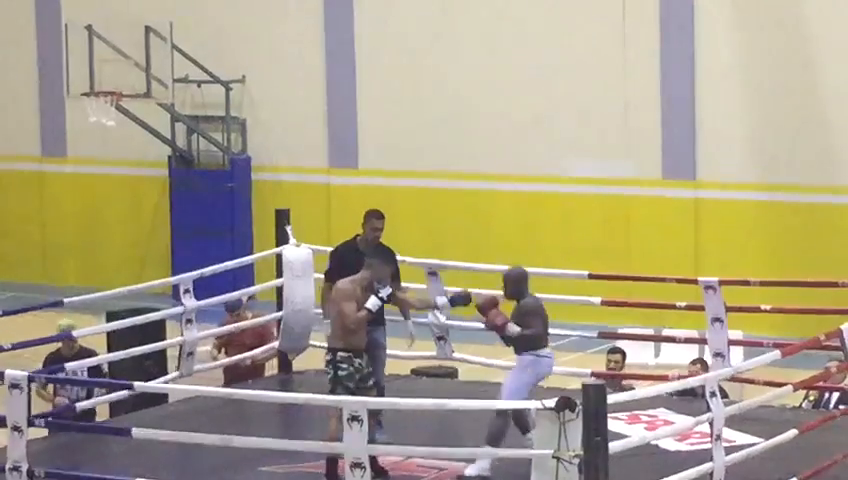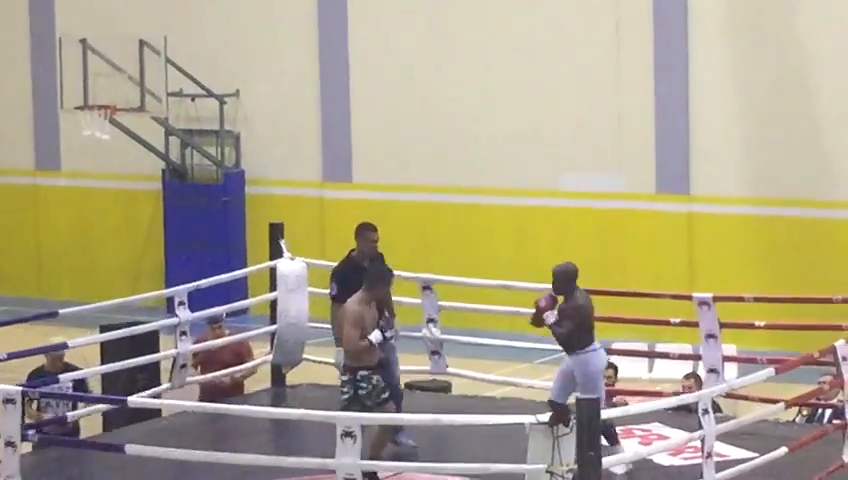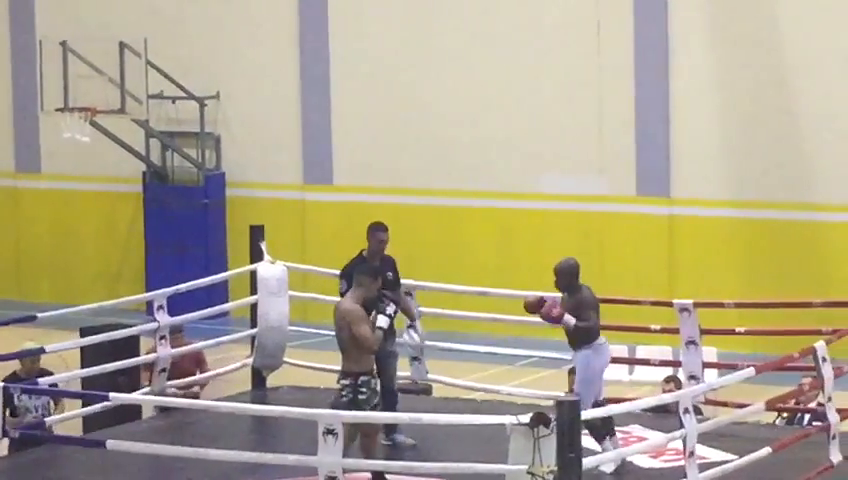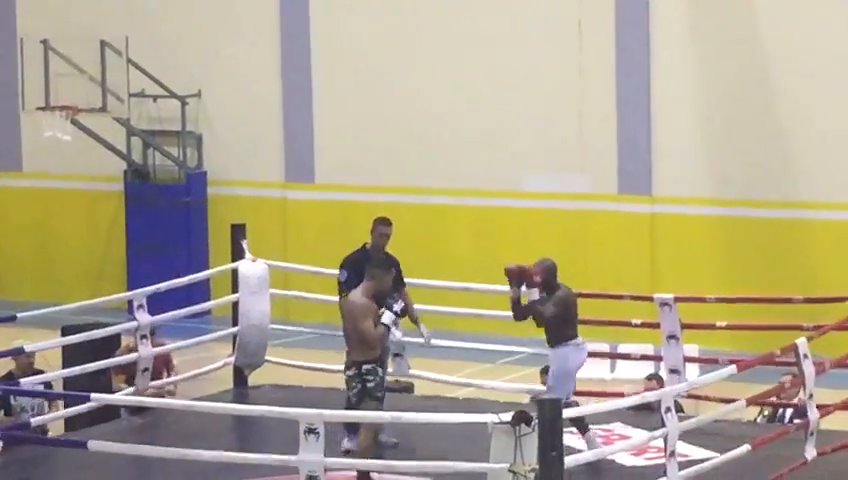
dt=0.4s
person 1, frame 1
left shoulder: (387, 254)
right shoulder: (342, 253)
left elbow: (396, 289)
right elbow: (327, 287)
left wrist: (408, 320)
right wrist: (329, 321)
left hip: (376, 324)
left knee: (377, 380)
left ankle: (375, 426)
person 1, frame 2
left shoulder: (378, 260)
right shoulder: (343, 271)
right elbow: (336, 310)
left wrist: (393, 317)
right wrist: (339, 347)
left knee: (393, 383)
left ankle: (396, 431)
person 1, frame 3
left shoulder: (389, 263)
right shoulder: (352, 269)
left elbow: (399, 295)
left wrist: (415, 321)
left hip: (387, 335)
left knee: (390, 387)
left ankle: (391, 432)
person 1, frame 4
left shoulder: (391, 261)
right shoulder: (353, 261)
left elbow: (402, 294)
right elbow: (344, 299)
left wrist: (419, 323)
right ankle: (350, 434)
person 2, frame 1
left shoulder: (379, 289)
right shoulder: (344, 288)
left elbow: (413, 303)
right elbow: (353, 323)
left wrist: (447, 301)
right wrist: (377, 300)
left hip: (360, 355)
right hip: (340, 358)
left ankle: (369, 460)
person 2, frame 2
left shoulder: (371, 305)
right shoulder: (353, 310)
right elbow: (351, 348)
left wrist: (378, 354)
right wrist: (379, 335)
left hip: (373, 373)
right hip: (357, 377)
left knee: (390, 423)
person 2, frame 3
left shoulder: (349, 305)
right shoulder: (352, 310)
right elbow: (372, 345)
left wrist: (380, 316)
right wrist: (385, 319)
left hip: (364, 377)
right hip: (356, 381)
left knee: (371, 429)
right knee: (347, 436)
person 2, frame 4
left shoulder: (363, 297)
right shoulder: (360, 302)
right elbow: (373, 340)
left wrist: (387, 313)
right wrist: (390, 314)
left hip: (371, 367)
right hip: (363, 370)
left knee: (373, 426)
right knee: (371, 428)
person 3, frame 1
left shoulder: (529, 306)
right shoulder: (523, 305)
left elbow: (537, 336)
right elbow: (509, 340)
left wrist: (509, 328)
right wrist: (496, 324)
left hip: (534, 361)
right hip: (532, 360)
left knee: (503, 410)
right knee: (510, 401)
right ankle: (533, 441)
person 3, frame 2
left shoulder: (578, 305)
right shoulder: (573, 296)
left elbow: (562, 338)
right elbow: (562, 323)
left wrist: (546, 317)
right wrist: (546, 316)
left hip: (587, 359)
right hip: (576, 358)
right knee: (555, 402)
person 3, frame 3
left shoulder: (585, 297)
right shoulder: (568, 294)
left elbow: (591, 327)
right elbow: (562, 318)
left wrist: (565, 319)
right wrist: (543, 310)
left hip: (592, 353)
right hip: (585, 353)
left knee: (580, 407)
right knee: (596, 402)
left ankle: (610, 453)
right ankle: (614, 448)
person 3, frame 4
left shoulder: (562, 296)
right shoulder: (546, 294)
left elbow: (543, 319)
right elbow: (519, 316)
left wrist: (533, 290)
right wrist: (515, 288)
left hip: (567, 352)
right hip: (566, 351)
right knee: (564, 402)
right ankle: (592, 444)
